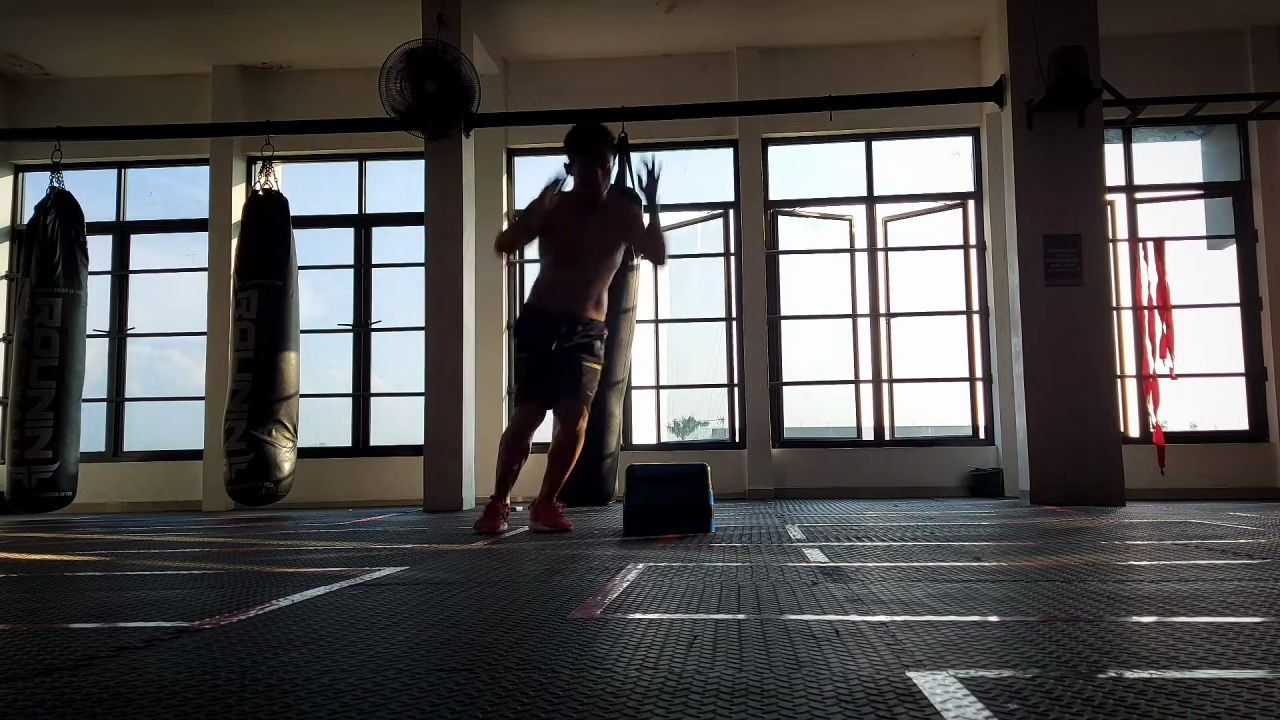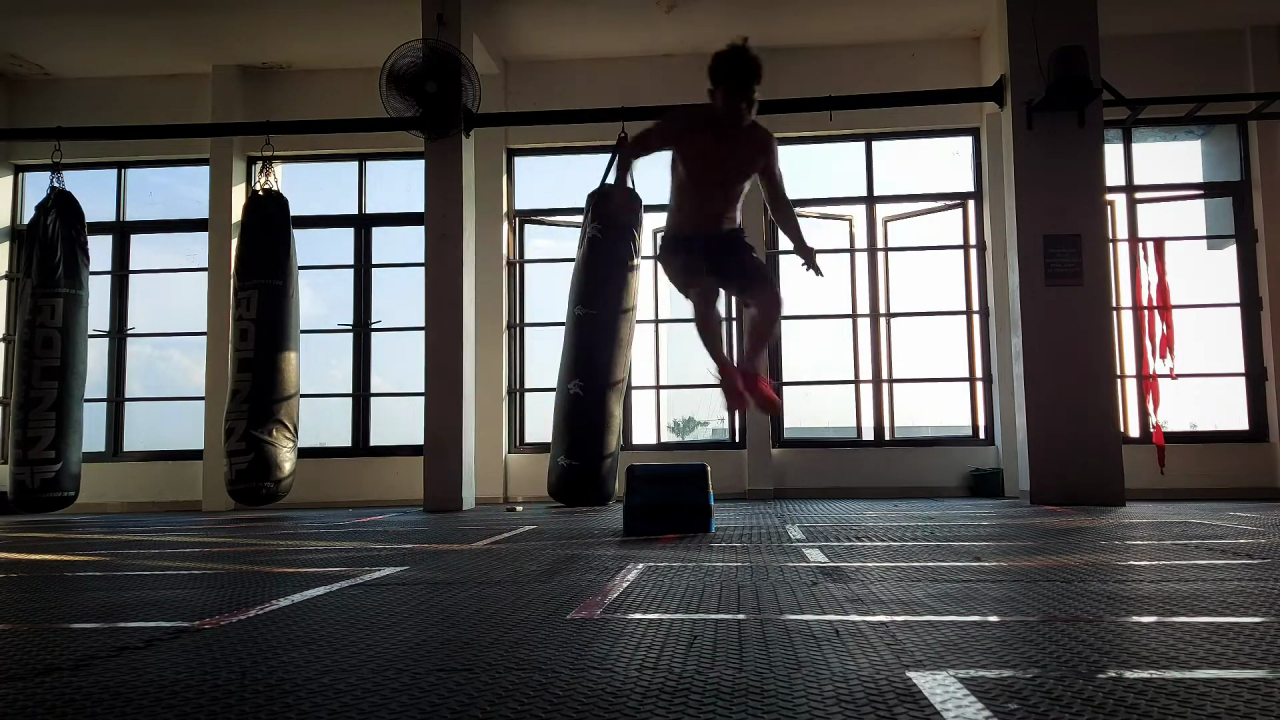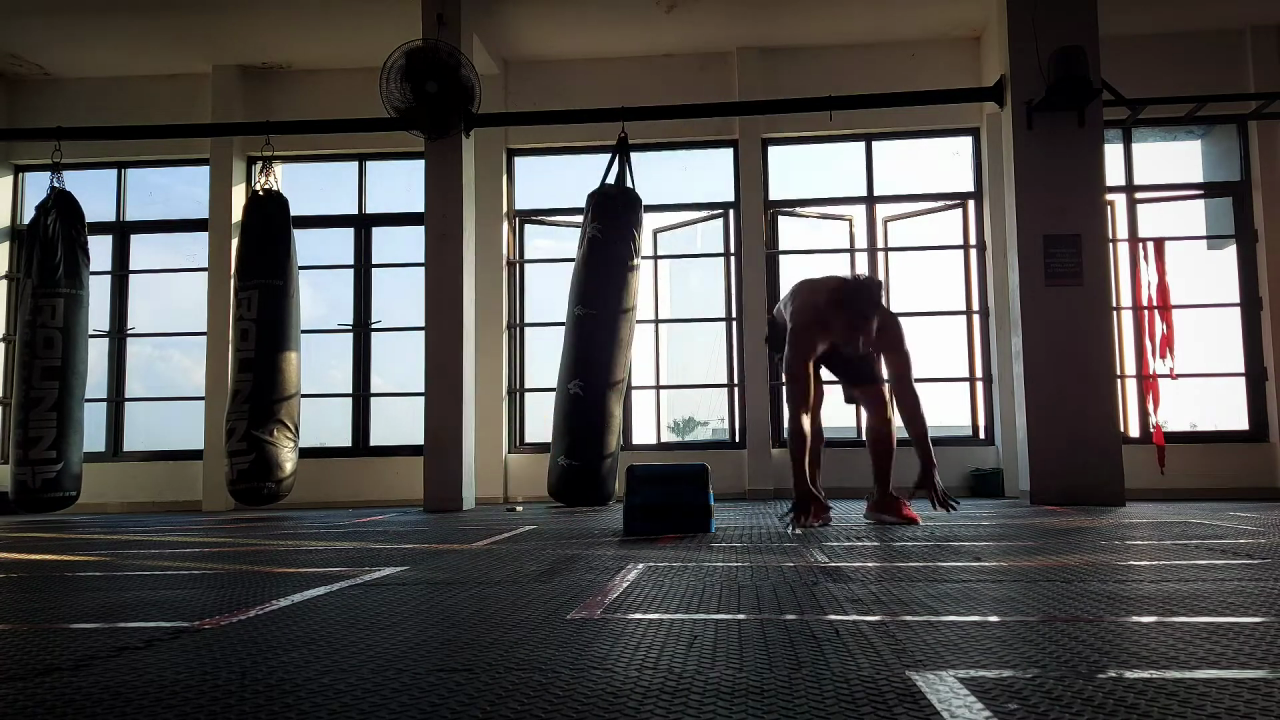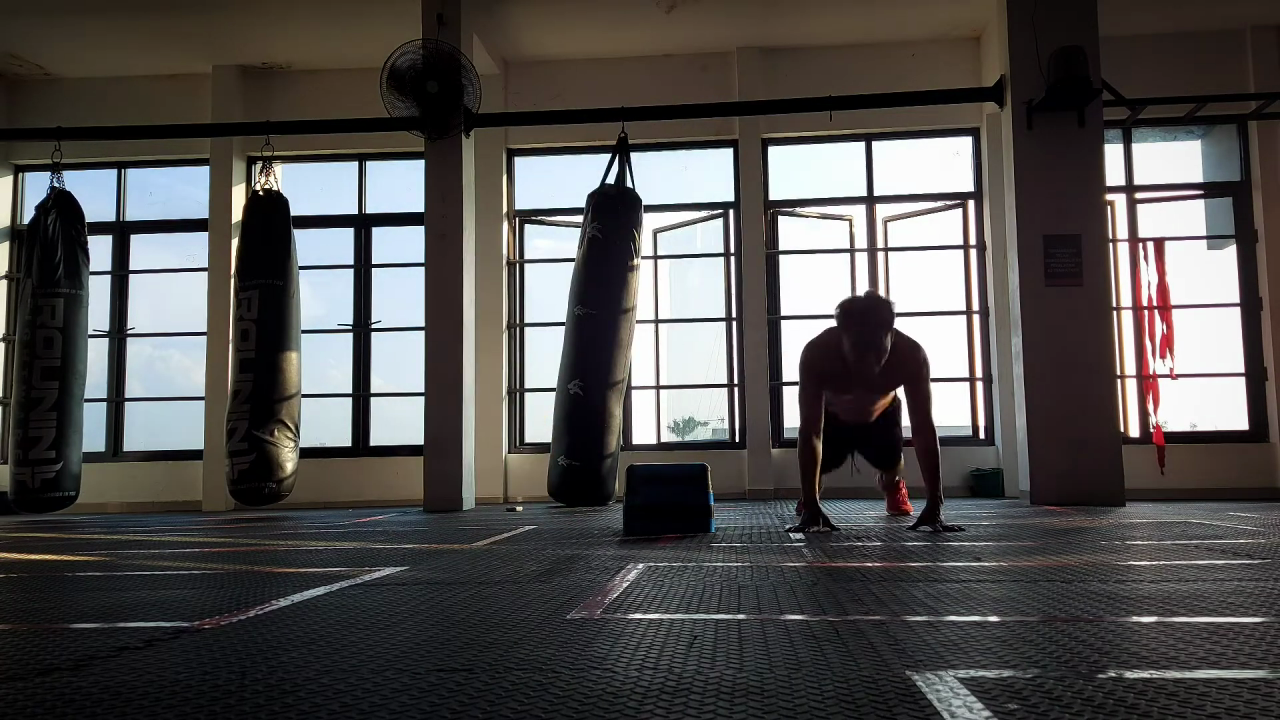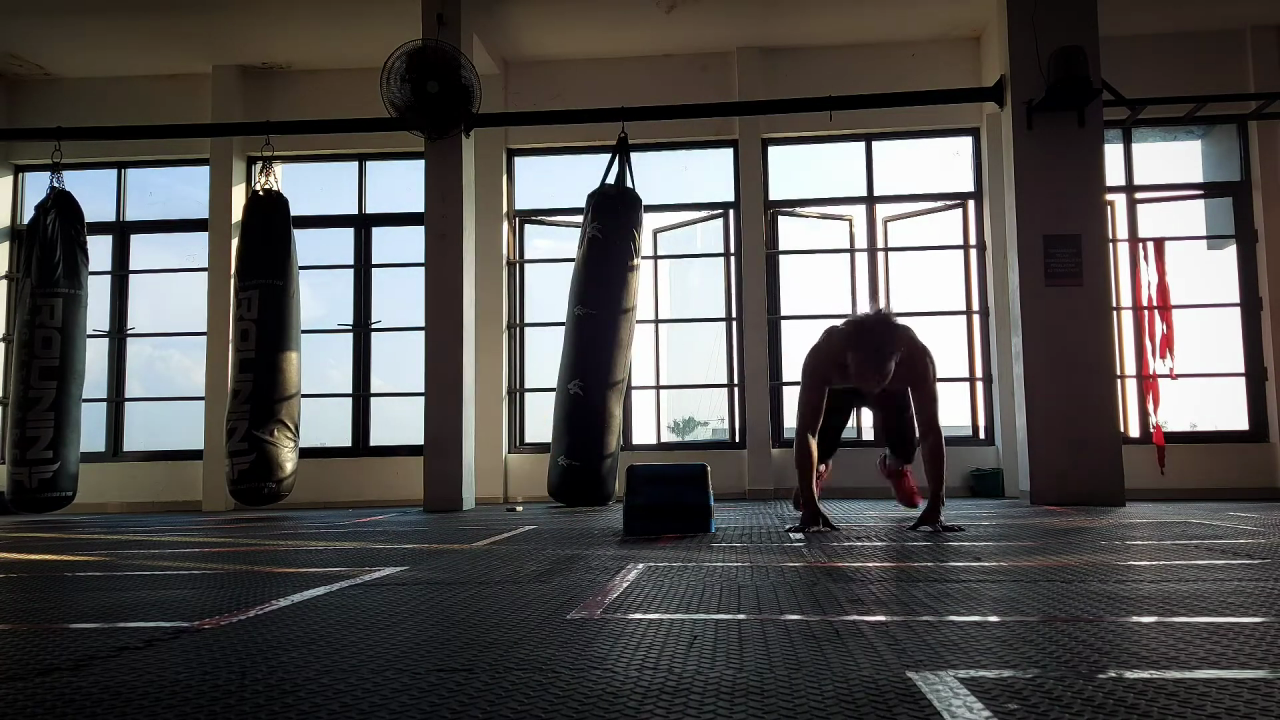
dt=0.4s
person 1, frame 1
left shoulder: (626, 211)
right shoulder: (550, 206)
left elbow: (658, 257)
right elbow: (504, 246)
left wrist: (652, 207)
right wrist: (540, 210)
left hip: (587, 328)
right hip: (539, 321)
left knee: (575, 417)
right knee: (527, 416)
left ankle: (545, 503)
right ankle: (498, 502)
person 1, frame 2
left shoulder: (760, 141)
right shoulder: (683, 124)
left elbow: (776, 197)
right elbow: (631, 150)
left wrist: (800, 243)
right wrist: (618, 186)
left hip: (728, 241)
right hip: (682, 239)
left knee: (770, 298)
right knee: (705, 293)
left ankle: (749, 368)
right ankle: (727, 371)
person 1, frame 3
left shoulder: (886, 323)
right shoulder: (806, 324)
left elbow: (906, 393)
right elbow: (797, 412)
left wrist: (929, 467)
right wrist: (802, 486)
right hip: (783, 330)
left knee: (879, 399)
right knee: (810, 401)
left ankle: (882, 497)
right ankle: (813, 499)
person 1, frame 4
left shoulder: (910, 354)
right shoulder: (817, 354)
left elbow: (923, 430)
right elbow: (810, 433)
left wrist: (934, 506)
right wrist: (811, 506)
left hip: (878, 417)
right hip: (834, 419)
left ankle: (891, 484)
person 1, frame 5
left shoulder: (917, 358)
right shoulder: (823, 357)
left elbow: (930, 431)
right elbow: (806, 431)
left wrist: (935, 506)
right wrist: (809, 507)
right hip: (839, 386)
right knee: (818, 461)
left ankle: (893, 468)
right ankle: (819, 472)
